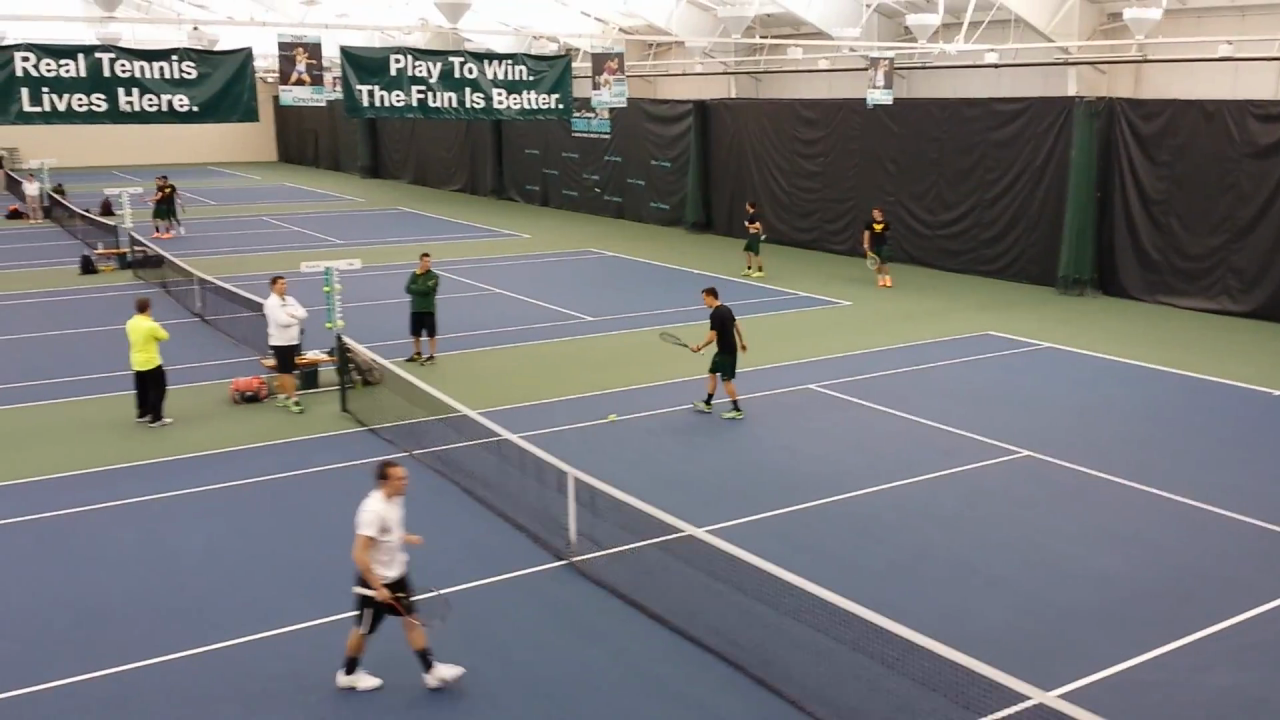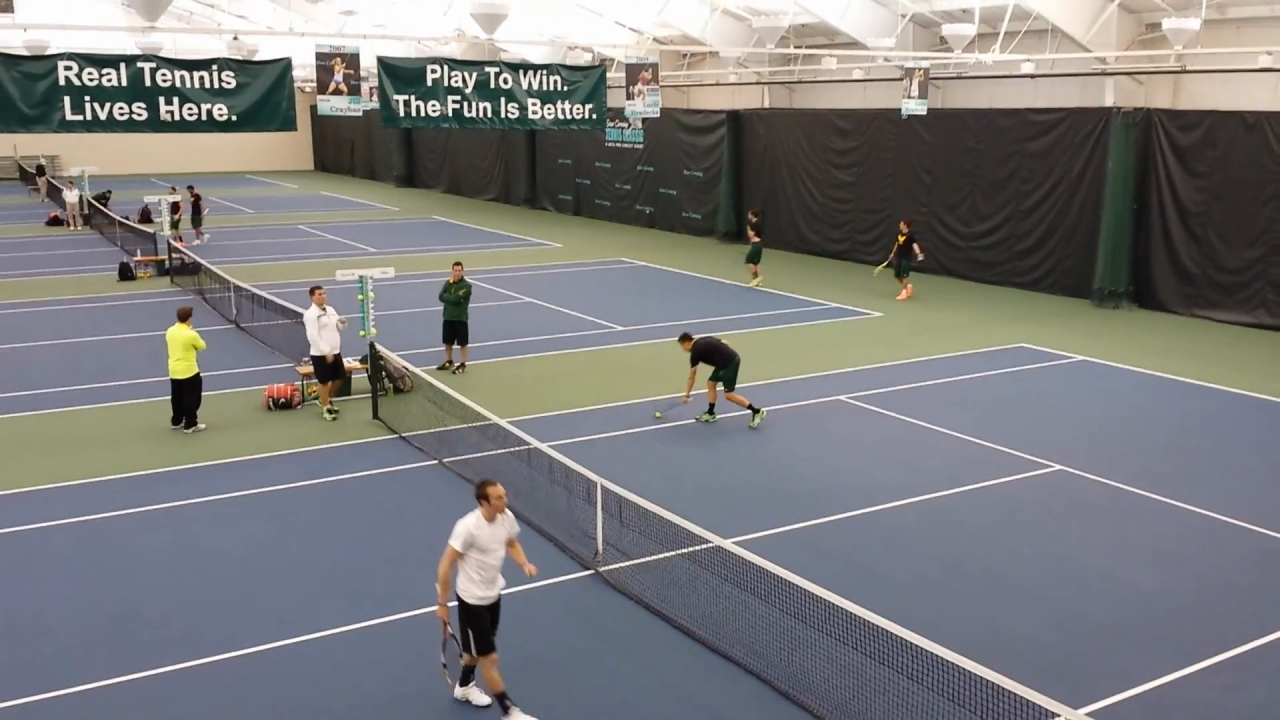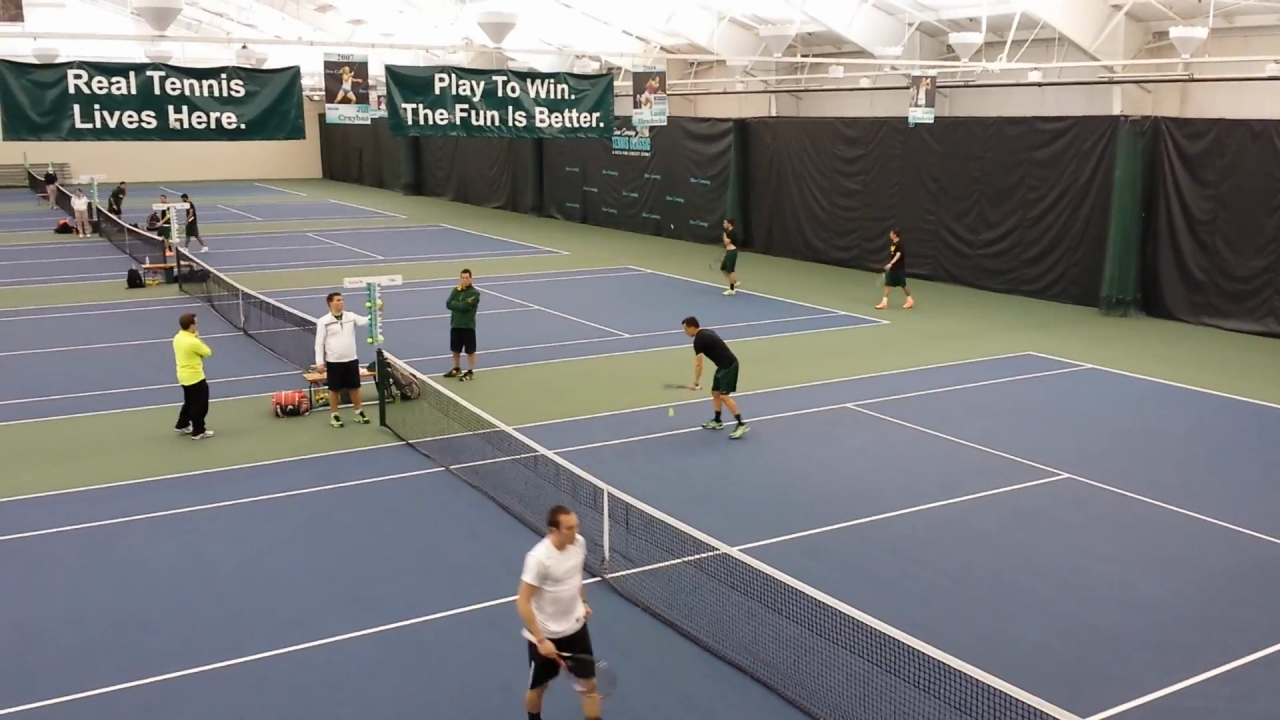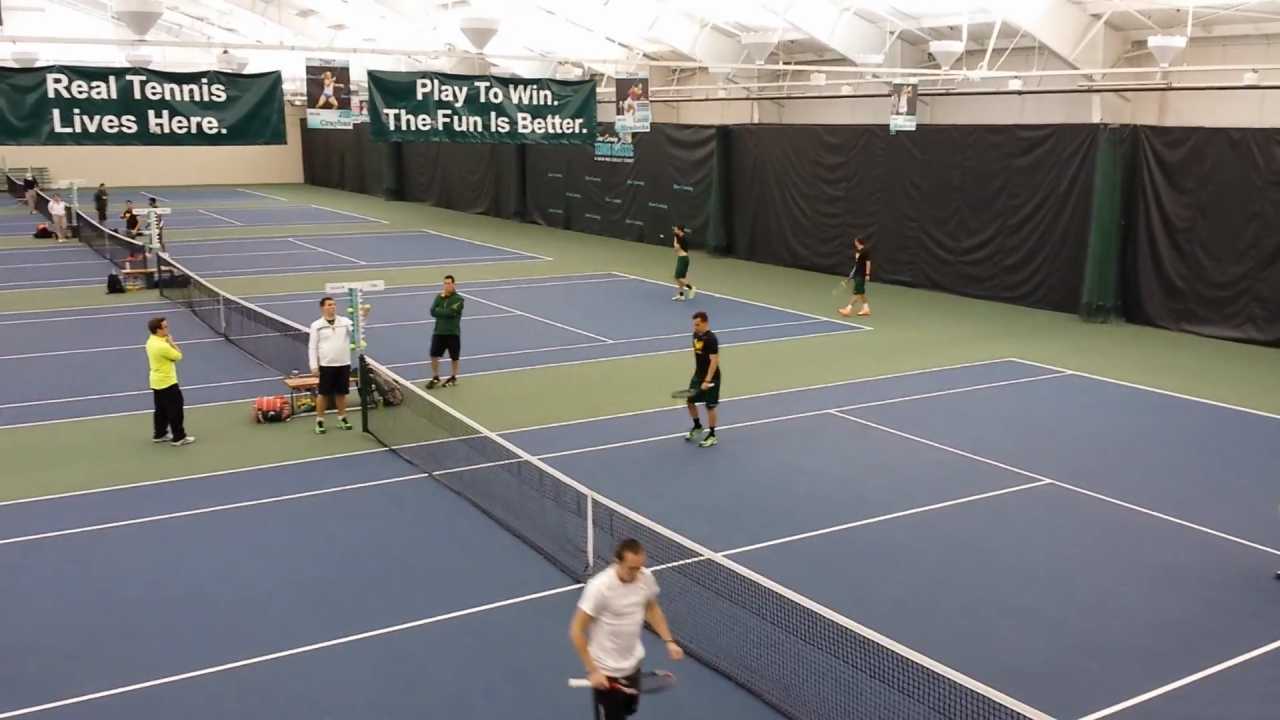
dt=0.5s
person 1, frame 1
left shoulder: (395, 500)
right shoulder: (374, 511)
right elbow: (360, 554)
left wrist: (404, 538)
right wrist: (377, 587)
left hip: (398, 572)
right hip: (378, 580)
left knee: (411, 621)
right knee: (365, 629)
left ankle: (432, 671)
right ankle: (348, 674)
person 1, frame 2
left shoulder: (506, 517)
right shoulder: (467, 527)
left elbow: (512, 543)
right elbow: (445, 565)
left wrist: (525, 564)
right wrist: (442, 602)
left hip: (493, 594)
right hip: (473, 601)
left knee: (478, 649)
right knee: (489, 658)
left ankle: (465, 686)
person 1, frame 3
left shoulder: (578, 543)
right shoulder: (539, 558)
right elbow: (523, 602)
right wrist: (540, 639)
left hip: (576, 627)
right hip: (547, 634)
left knee: (589, 686)
right knee: (538, 688)
person 1, frame 4
left shoulder: (645, 577)
right shoulder: (599, 587)
right elbow: (576, 630)
left wrist: (669, 641)
right wrist: (592, 670)
left hip: (633, 664)
right hip: (607, 672)
